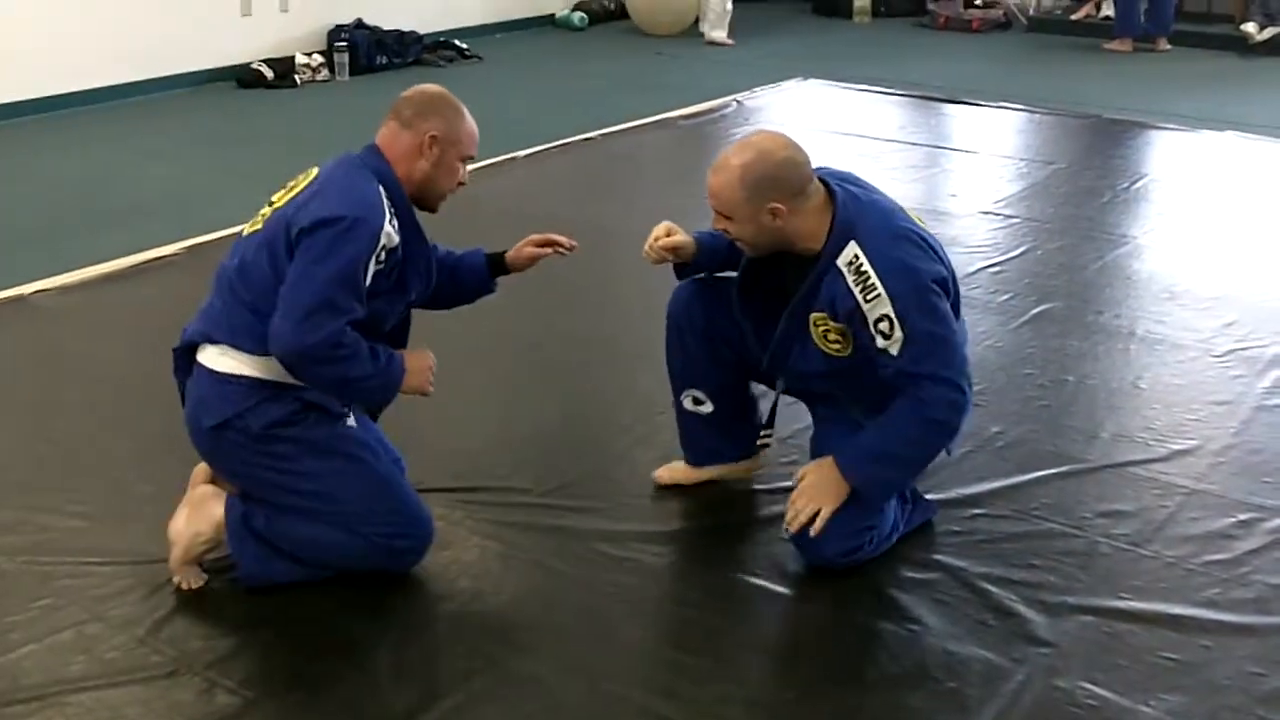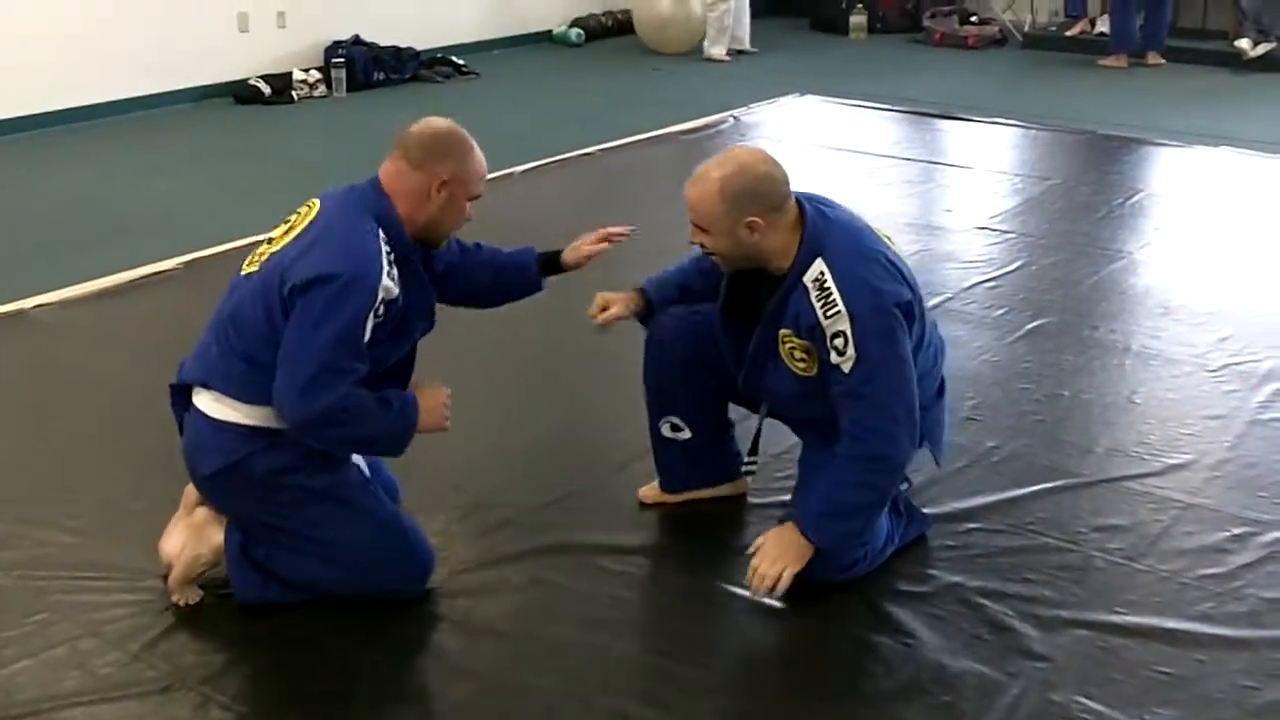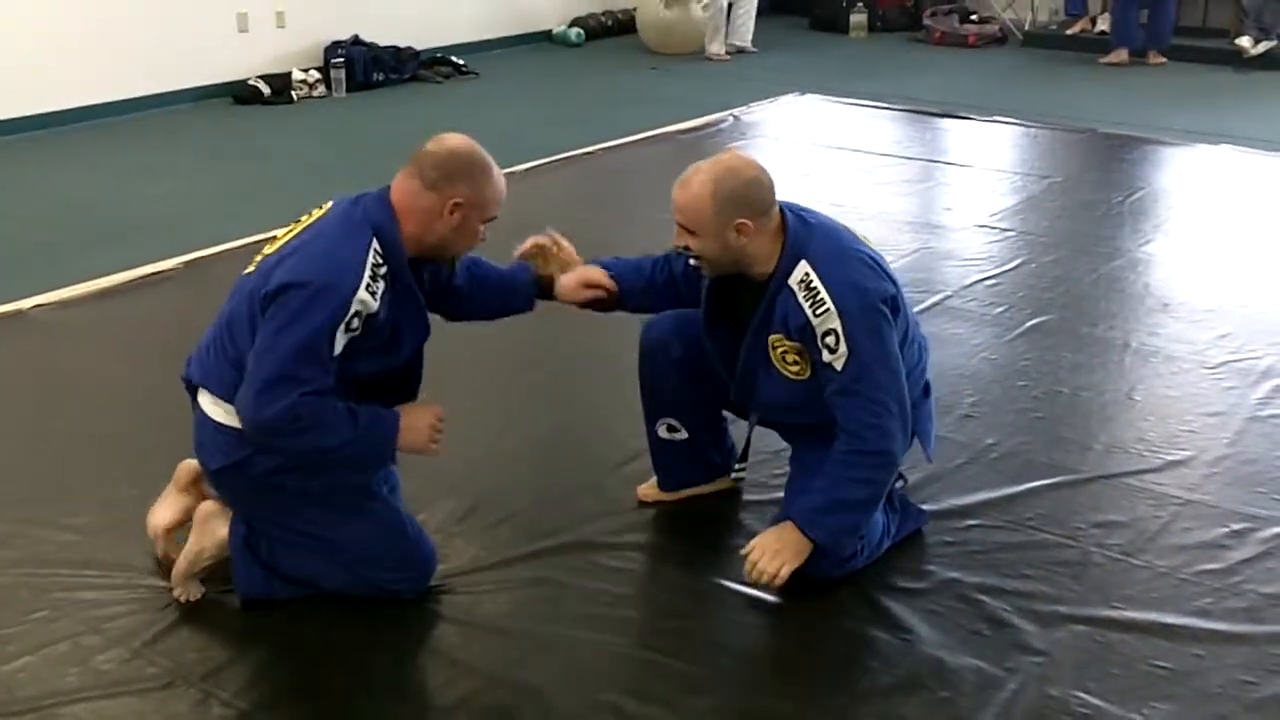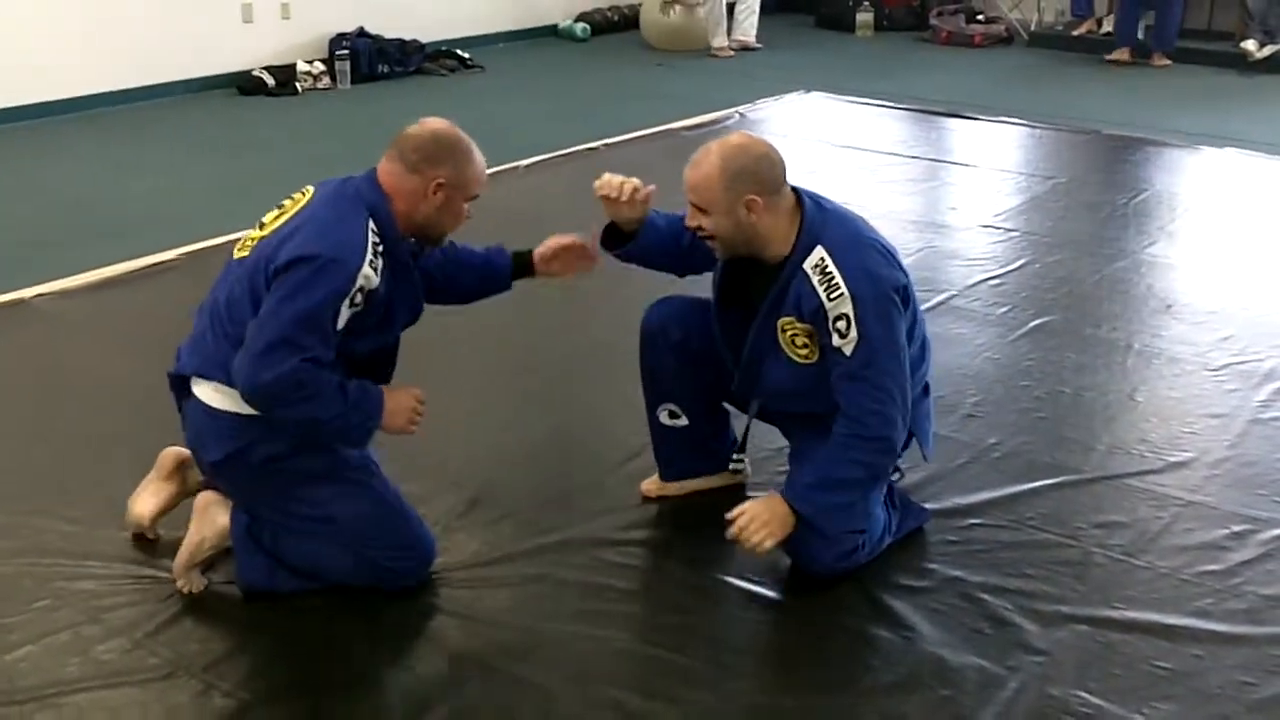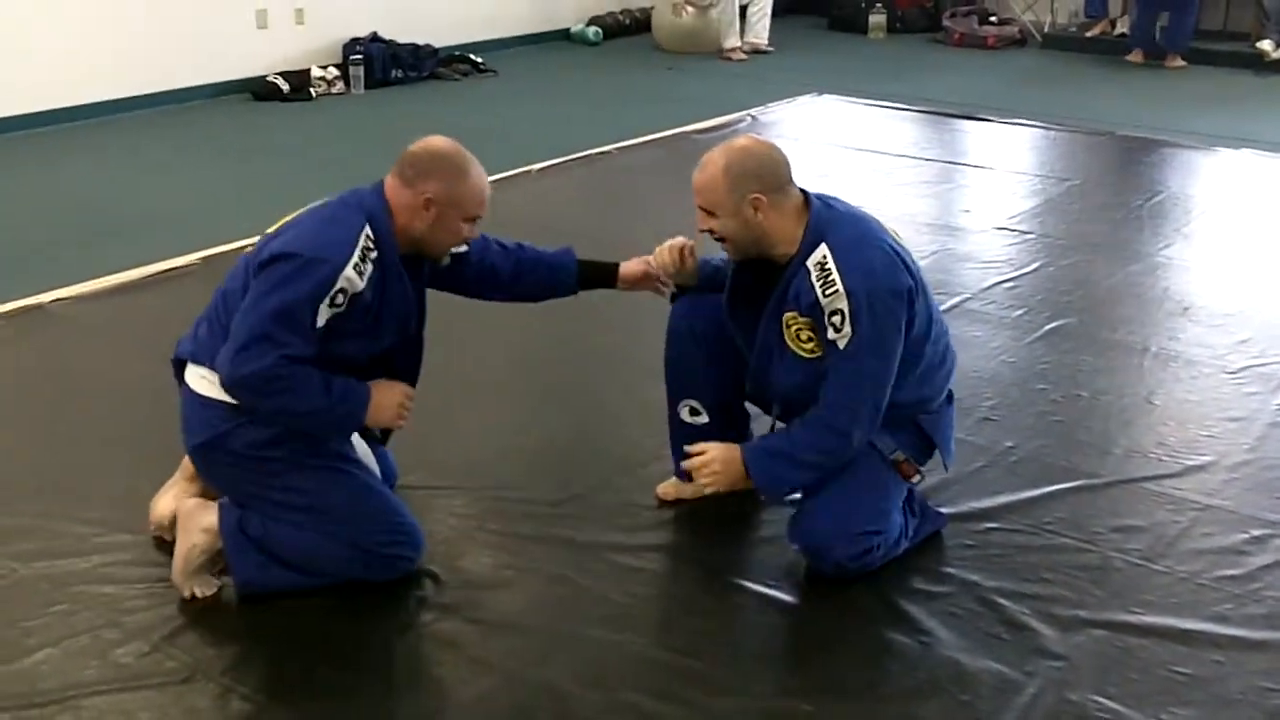
dt=0.3s
person 1, frame 1
left shoulder: (356, 181)
right shoulder: (358, 215)
left elbow: (413, 272)
right elbow: (307, 340)
left wrist: (501, 263)
right wrist: (394, 373)
left hip: (248, 385)
right hip: (251, 404)
left knee: (384, 478)
right knee: (402, 535)
left ankle: (234, 474)
right ankle: (226, 519)
person 1, frame 2
left shoulder: (360, 211)
right shoulder: (353, 267)
left elbow: (445, 267)
right elbow: (317, 405)
left wrist: (554, 262)
right wrist: (410, 413)
left hip: (245, 422)
right hip: (249, 443)
left knee: (379, 496)
right knee: (402, 567)
left ankle: (222, 496)
right ankle: (224, 539)
person 1, frame 3
left shoulder: (377, 219)
right shoulder: (336, 280)
left elbow: (448, 281)
right elbow: (276, 410)
left wrist: (546, 287)
right wrist: (391, 430)
left hip: (265, 418)
right hip: (257, 439)
left knee: (377, 491)
right knee: (406, 568)
left ankle: (213, 484)
right ankle: (234, 534)
person 1, frame 4
left shoulder: (356, 202)
right shoulder: (337, 254)
left elbow: (425, 267)
right elbow: (271, 379)
left wrist: (528, 263)
right wrist: (375, 409)
left hip: (252, 406)
right hip: (254, 425)
left knee: (358, 480)
right knee: (404, 556)
left ankle: (198, 471)
right ankle: (236, 523)
person 1, frame 5
left shoulder: (386, 222)
right shoulder: (325, 258)
left elbow: (494, 265)
right elbow: (252, 370)
left wrist: (611, 273)
right wrist: (360, 403)
left hip: (277, 395)
right hip: (242, 416)
left knee: (374, 478)
right knee: (393, 549)
left ankle: (208, 474)
right ankle: (220, 524)
person 2, frame 1
left shoulder: (892, 273)
right shoulder: (806, 192)
left elbow: (940, 398)
right elbow: (744, 246)
left wrist: (847, 470)
right wrist: (693, 249)
left hip: (880, 405)
left knee: (827, 541)
right knee: (694, 307)
left ankle: (895, 498)
right ankle: (723, 451)
person 2, frame 2
left shoulder: (859, 295)
right shoulder: (776, 218)
left elbow: (880, 439)
right elbow: (711, 270)
left wrist: (806, 531)
right wrist: (643, 299)
left hip: (873, 415)
left knee: (824, 559)
right knee: (675, 334)
left ankle: (887, 509)
right ankle: (705, 474)
person 2, frame 3
left shoulder: (845, 294)
right shoulder: (736, 244)
left elbow: (873, 435)
right elbow: (671, 278)
left wrist: (804, 529)
right wrist: (589, 274)
left hip: (859, 416)
left knee: (822, 554)
right knee: (665, 339)
left ankle: (879, 504)
right ankle: (703, 471)
person 2, frame 4
left shoulder: (856, 280)
right shoulder: (746, 227)
left elbow: (874, 424)
right elbow: (684, 244)
left wrist: (794, 505)
right wrist: (630, 223)
left hip: (851, 413)
left knee: (816, 546)
right knee: (669, 325)
left ankle: (881, 499)
right ankle: (703, 465)
person 2, frame 5
left shoulder: (860, 277)
right shoulder: (775, 229)
left elbow: (845, 420)
right elbow: (738, 290)
left wrist: (749, 463)
right wrist: (691, 275)
left hip: (883, 417)
right hip: (806, 383)
left knee: (830, 544)
right knee: (696, 318)
left ankle: (903, 512)
right ankle: (709, 471)
